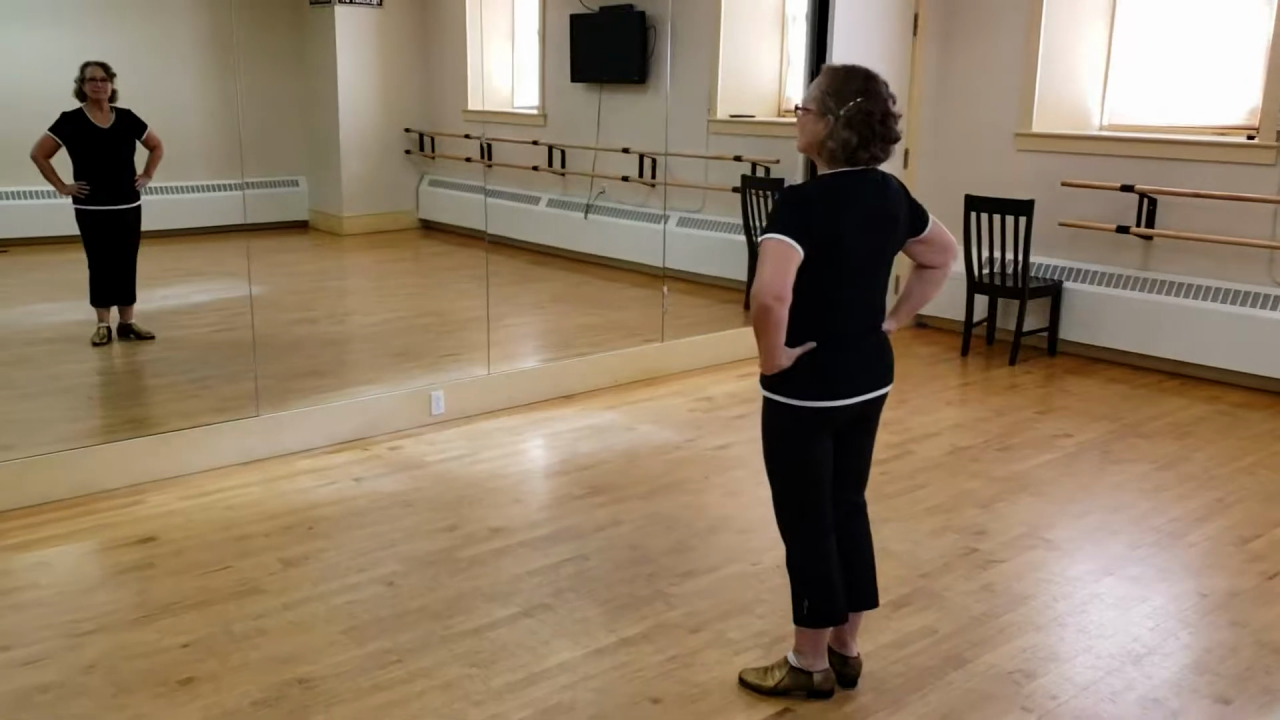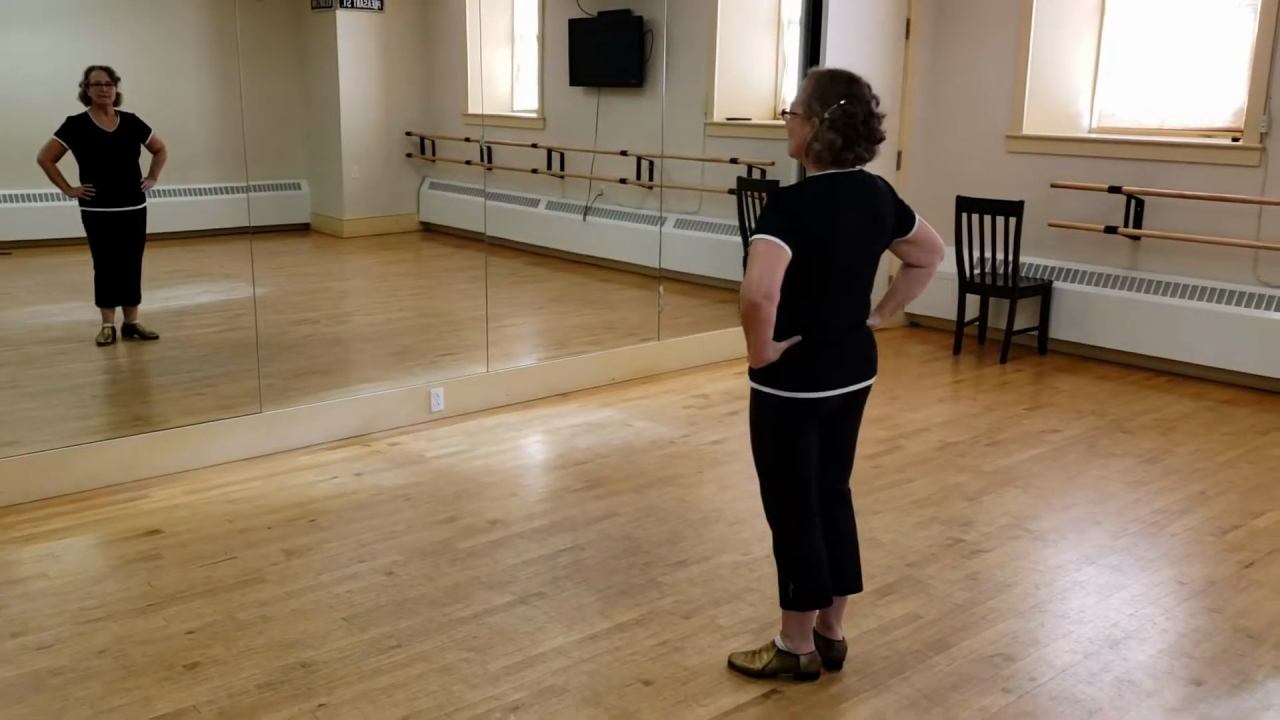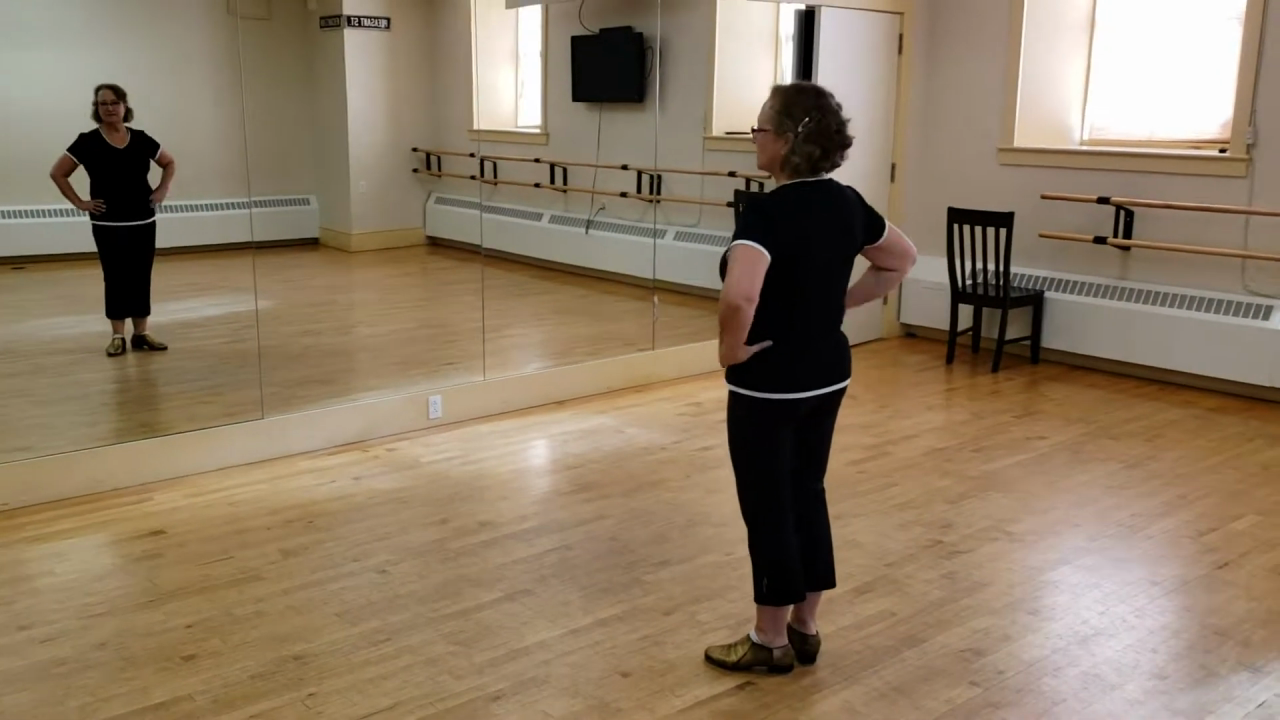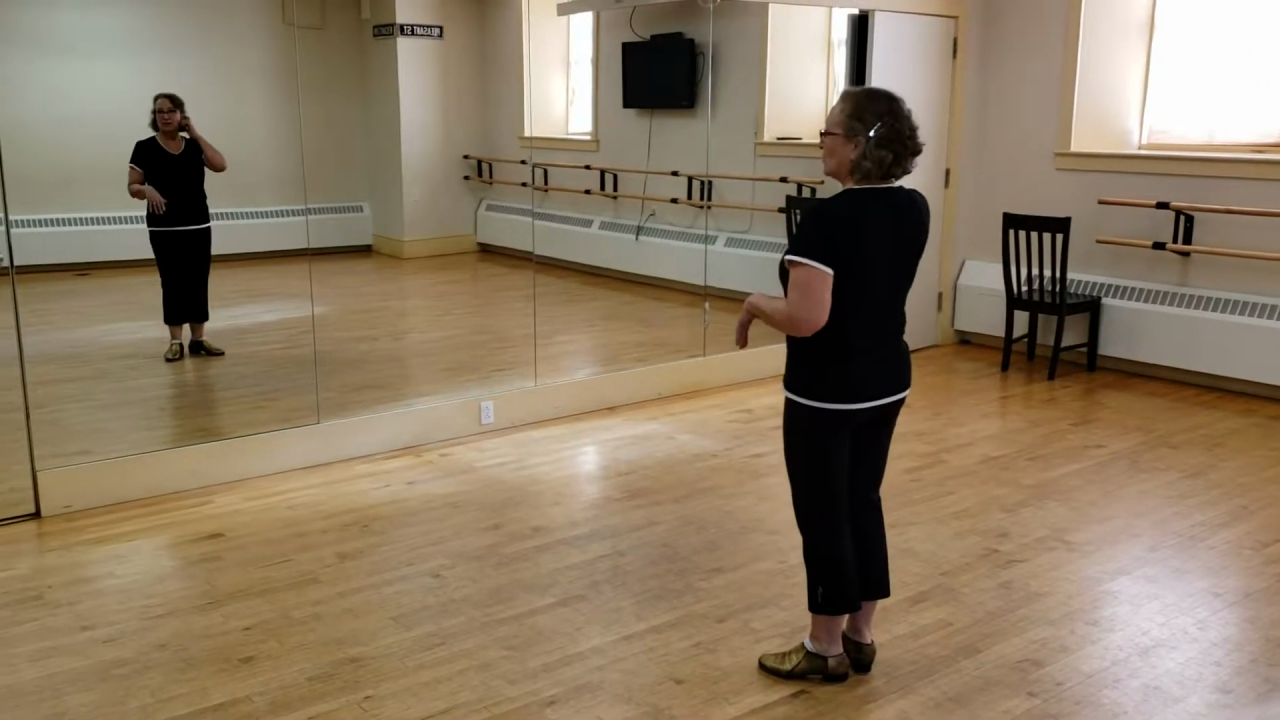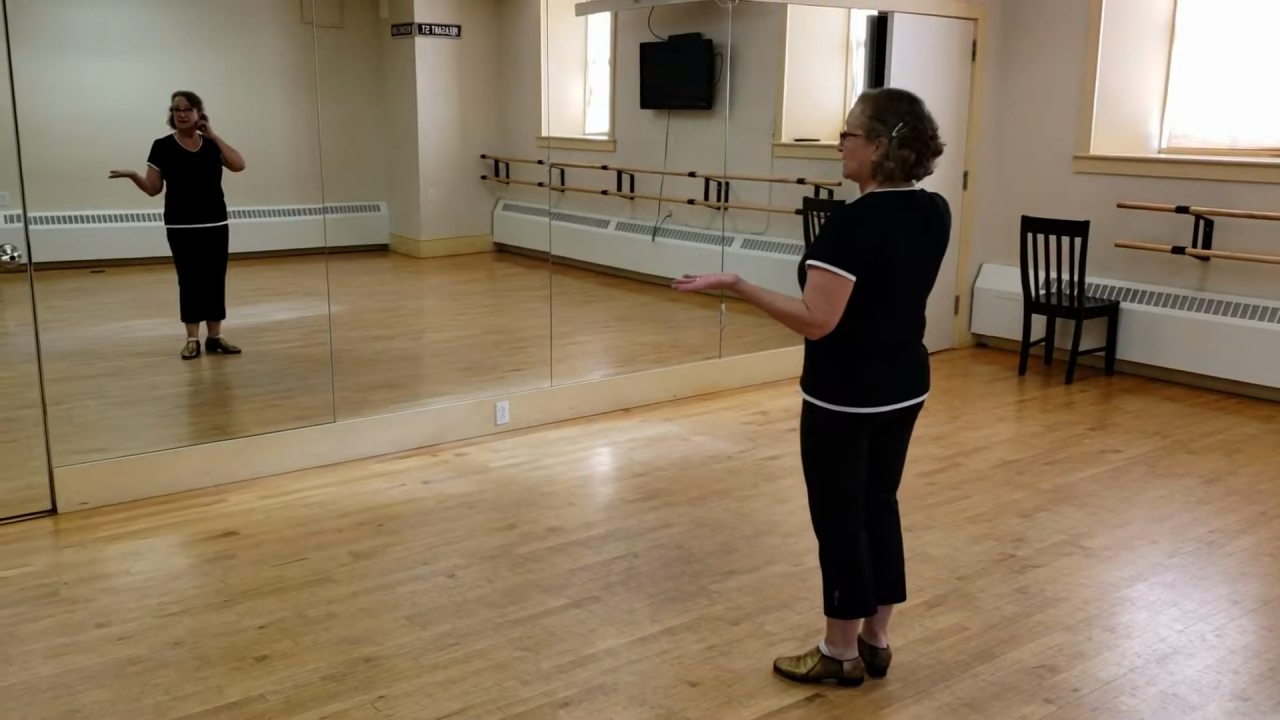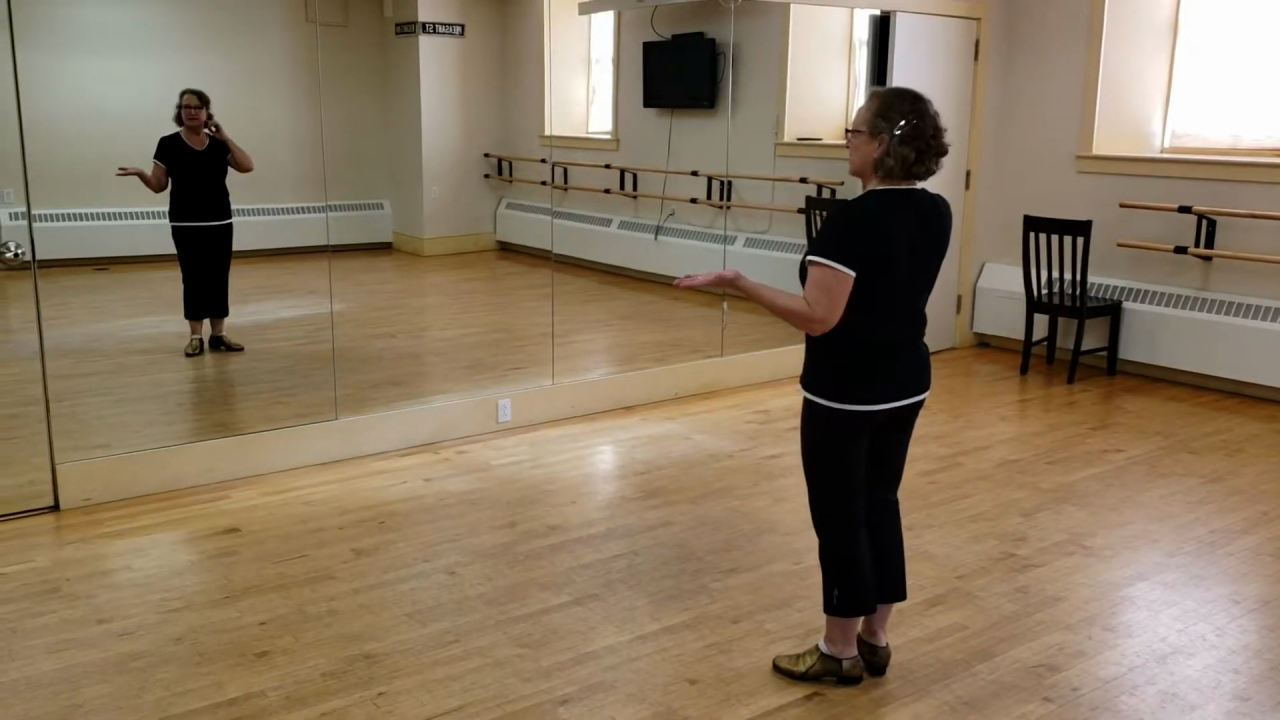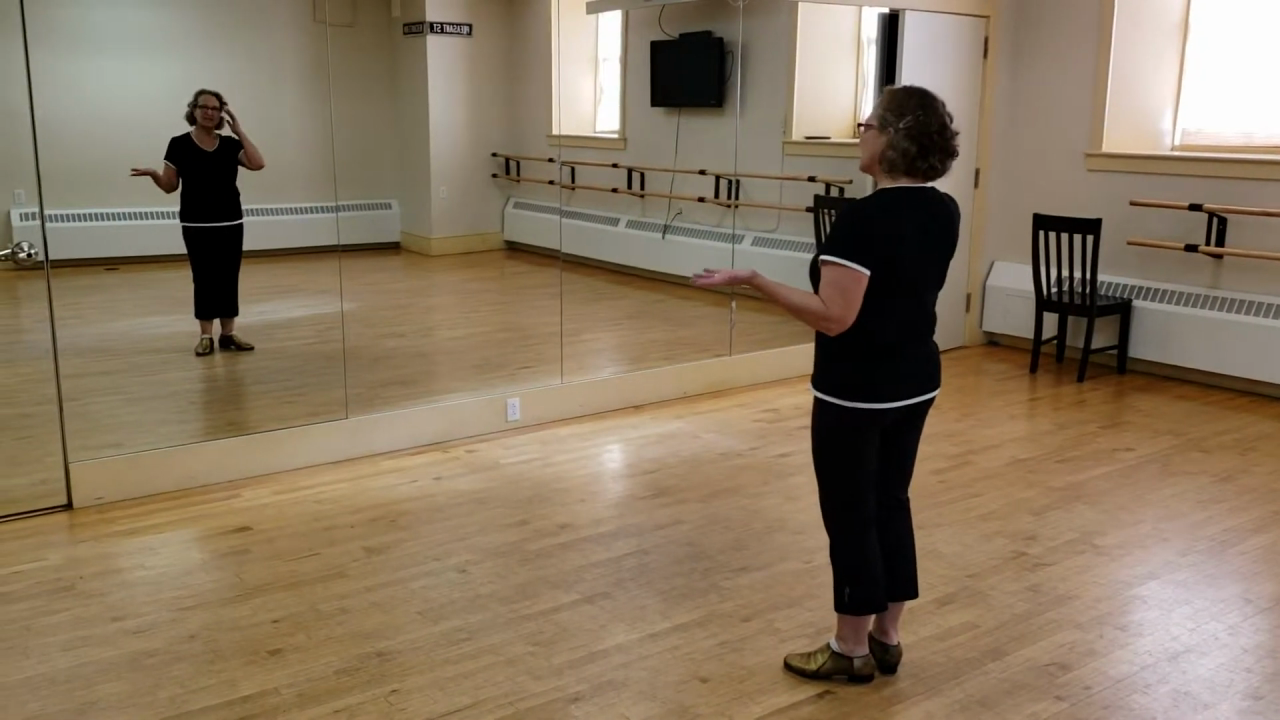
dt=0.7s
person 1, frame 1
left shoulder: (803, 202)
right shoulder: (889, 193)
left elbow: (770, 295)
right elbow: (943, 255)
left wrist: (773, 355)
left hip: (807, 389)
right hip: (869, 377)
left knee: (806, 522)
right knee: (847, 508)
left ankle: (810, 664)
right ankle: (846, 650)
person 1, frame 2
left shoulder: (791, 204)
right shoulder: (875, 195)
left elbow: (760, 293)
right elbow: (930, 255)
left wrist: (760, 351)
left hip: (793, 382)
right hip: (853, 371)
left knee: (793, 509)
right knee: (832, 496)
left ankle: (797, 648)
right ankle: (831, 634)
person 1, frame 3
left shoulder: (766, 211)
right shoulder: (844, 202)
left elbow: (740, 297)
right elbow: (901, 259)
left wrist: (731, 350)
left hip: (769, 384)
right hip: (828, 374)
left knee: (768, 507)
right knee: (807, 494)
left ankle: (770, 641)
right ankle: (805, 628)
person 1, frame 4
left shoulder: (828, 218)
right shoulder: (913, 210)
left elbow: (804, 318)
left wrist: (755, 304)
left hip: (825, 394)
right hip: (887, 383)
left knee: (824, 516)
right knee: (862, 503)
left ankle: (825, 650)
right ankle: (860, 637)
person 1, frame 5
left shoulder: (853, 223)
right shoulder: (934, 213)
left elbow: (816, 319)
left wrist: (735, 284)
left hip: (844, 396)
right hip: (905, 387)
left knee: (839, 518)
right knee: (880, 506)
left ankle: (841, 653)
right ankle: (876, 641)
person 1, frame 6
left shoulder: (854, 220)
right shoulder: (936, 214)
left elbow: (817, 315)
left wrist: (737, 282)
left hip: (845, 394)
right hip: (906, 385)
left knee: (840, 516)
right knee: (880, 505)
left ankle: (840, 652)
right ankle: (876, 640)
person 1, frame 7
left shoulder: (864, 218)
right shoulder: (943, 212)
left elbow: (834, 315)
left wrist: (753, 279)
left hip: (855, 393)
right hip: (915, 384)
left knee: (850, 515)
right knee: (890, 504)
left ankle: (851, 650)
right ankle: (887, 638)
person 2, frame 1
left shoulder: (127, 118)
right shoulder: (70, 121)
left elbow: (156, 146)
right elbow: (38, 154)
left wrist: (147, 175)
right wrist: (61, 186)
left hip: (128, 206)
right hip: (91, 208)
left knee: (126, 264)
right knee: (100, 265)
left ankle: (127, 322)
right ankle: (103, 325)
person 2, frame 2
left shoulder: (131, 122)
right shoulder: (76, 125)
left elbow: (160, 150)
right elbow: (45, 158)
left wrist: (152, 178)
right wrist: (68, 189)
left hip: (133, 208)
right hip: (97, 210)
left knee: (132, 265)
right knee: (105, 266)
left ankle: (132, 322)
right ankle: (107, 326)
person 2, frame 3
left shoulder: (141, 139)
right shoulder: (88, 142)
left elbow: (169, 162)
right elbow: (57, 172)
left wrist: (162, 189)
right wrist: (79, 202)
left hip: (143, 221)
right hip: (108, 224)
left knee: (141, 277)
right knee: (115, 278)
left ankle: (141, 333)
right ankle: (117, 336)
person 2, frame 4
left shoulder: (194, 146)
right shoulder: (145, 148)
left elbow: (220, 165)
right elbow: (133, 187)
left wrist: (196, 135)
right wrist: (145, 190)
left hip: (198, 226)
right hip: (164, 229)
left knee: (198, 282)
right knee: (172, 283)
left ankle: (199, 338)
right ankle: (176, 341)
person 2, frame 5
left shoulder: (212, 145)
right shoulder: (163, 147)
left elbow: (239, 165)
right elbow: (154, 188)
left wrist: (213, 136)
right wrist: (133, 176)
left hip: (215, 223)
right hip: (181, 226)
left knee: (215, 279)
right knee: (189, 280)
left ankle: (215, 336)
right ankle: (192, 339)
person 2, frame 6
left shoulder: (218, 145)
right shoulder: (169, 144)
left elbow: (246, 166)
right elbow: (159, 185)
left wrist: (225, 138)
right wrist: (140, 173)
left hip: (220, 222)
right hip: (186, 224)
left knee: (219, 277)
right knee: (193, 278)
left ankle: (218, 334)
right ankle: (195, 337)
person 2, frame 7
left shoulder: (229, 145)
right shoulder: (179, 145)
left elbow: (257, 163)
right elbow: (170, 185)
left wrist: (239, 131)
right wrist: (153, 174)
left hip: (230, 222)
right hip: (197, 225)
left knee: (229, 278)
right knee: (203, 278)
left ankle: (228, 333)
right ankle: (206, 336)
